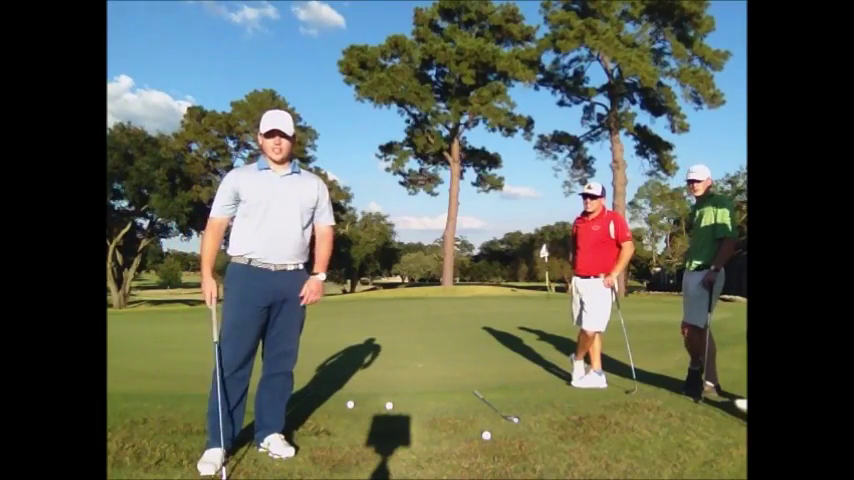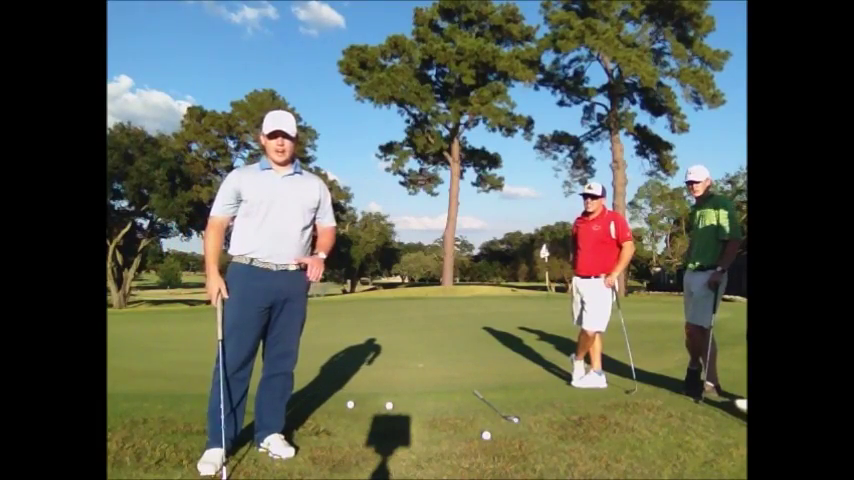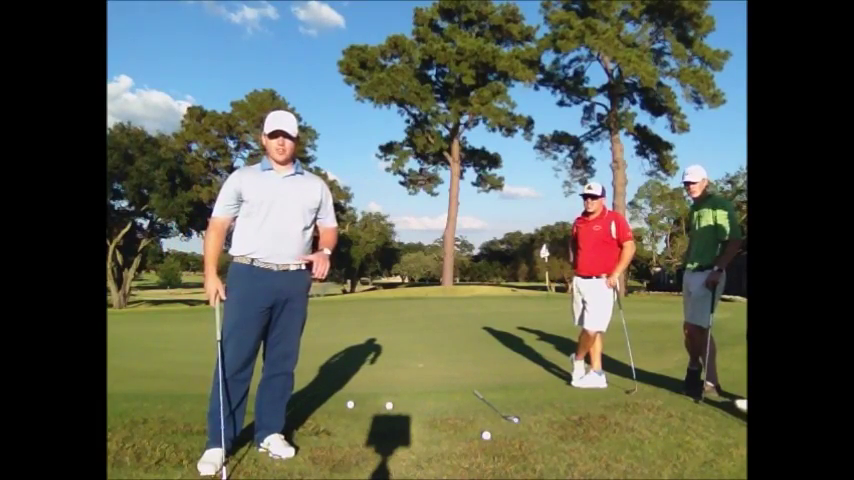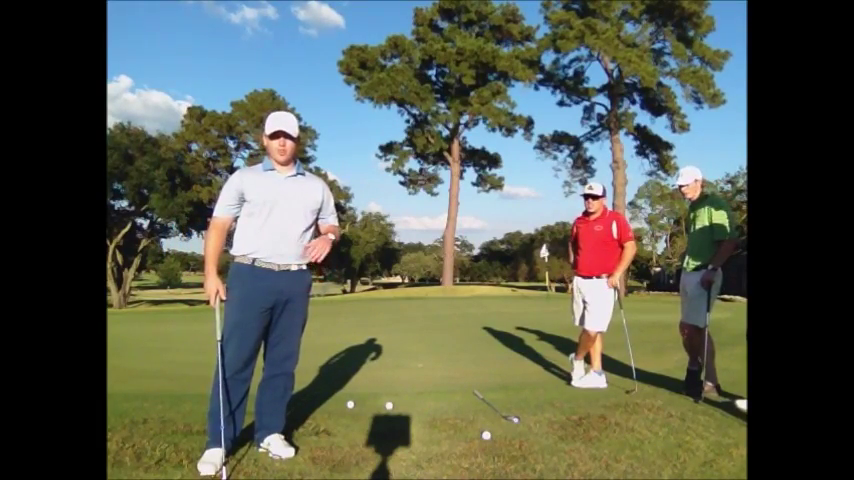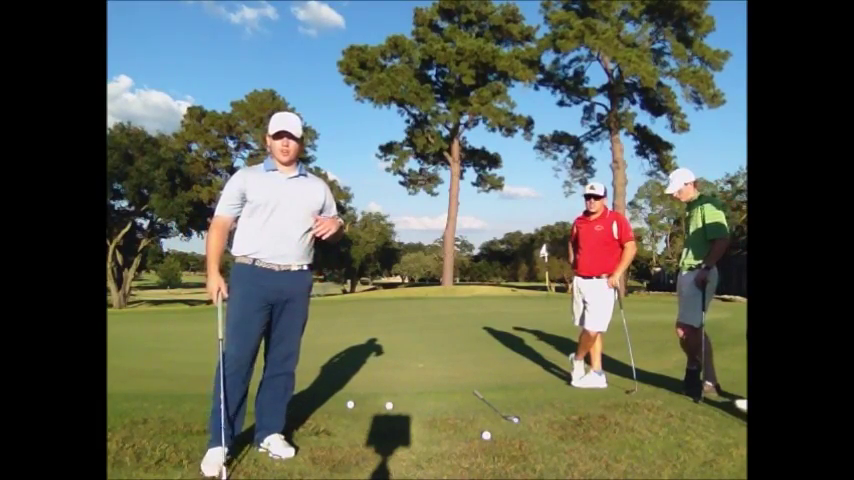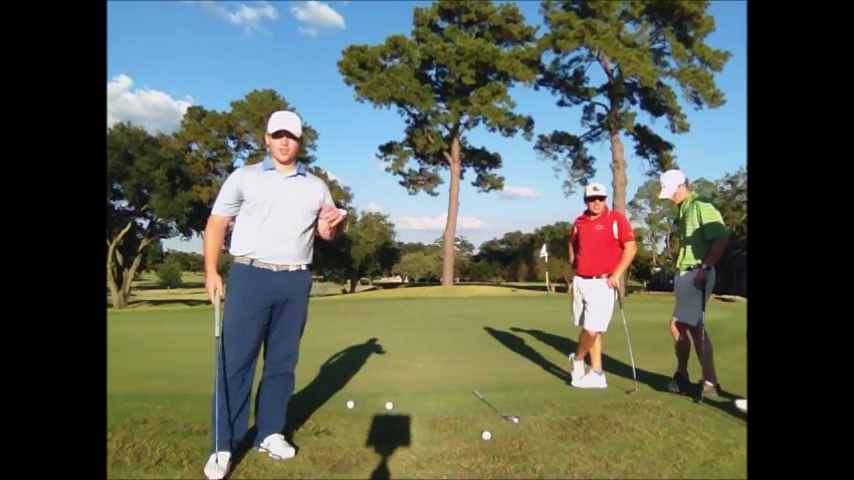
dt=0.4s
person 1, frame 1
left shoulder: (313, 184)
right shoulder: (238, 178)
left elbow: (324, 231)
right elbow: (215, 226)
left wrist: (318, 275)
right wrist: (207, 275)
left hip: (293, 281)
right hip: (247, 276)
left knee: (281, 361)
right knee: (233, 360)
left ankle: (270, 432)
right ankle: (218, 442)
person 1, frame 2
left shoulder: (315, 185)
right shoulder: (240, 178)
left elbow: (326, 228)
right elbow: (216, 225)
left wrist: (319, 255)
right wrist: (212, 272)
left hip: (293, 281)
right hip: (248, 275)
left knee: (282, 361)
right knee: (234, 359)
left ankle: (270, 432)
right ankle: (218, 442)
person 1, frame 3
left shoulder: (316, 185)
right shoulder: (241, 179)
left elbow: (329, 228)
right elbow: (217, 226)
left wrist: (325, 251)
right wrist: (210, 273)
left hip: (294, 281)
right hip: (249, 275)
left knee: (282, 361)
right knee: (234, 360)
left ankle: (270, 432)
right ankle: (218, 442)
person 1, frame 4
left shoulder: (317, 186)
right shoulder: (244, 179)
left elbow: (331, 226)
right elbow: (218, 225)
left wrist: (329, 237)
right wrist: (211, 273)
left hip: (295, 281)
right hip: (250, 275)
left knee: (282, 361)
right knee: (235, 360)
left ankle: (270, 432)
right ankle: (218, 442)
person 1, frame 5
left shoulder: (318, 187)
right shoulder: (245, 178)
left elbow: (329, 231)
right elbow: (220, 225)
left wrist: (335, 226)
right wrist: (213, 271)
left hip: (296, 281)
right hip: (252, 276)
left knee: (283, 361)
right knee: (237, 358)
left ankle: (270, 433)
right ankle: (219, 442)
person 1, frame 6
left shoulder: (316, 186)
right shoulder: (243, 177)
left elbow: (326, 233)
right elbow: (216, 223)
left wrist: (337, 221)
right wrist: (211, 271)
left hip: (295, 281)
right hip: (249, 276)
left knee: (282, 361)
right knee: (235, 359)
left ankle: (269, 432)
right ankle: (223, 445)
person 2, frame 1
left shoulder: (720, 204)
right shoulder: (696, 208)
left elbow: (729, 241)
left wrist: (714, 269)
right wrist: (687, 260)
left hip: (707, 274)
right hip: (691, 273)
left knee: (690, 327)
right knee: (699, 328)
left ankle: (696, 368)
right ankle: (709, 380)
person 2, frame 2
left shoulder: (722, 205)
right shoulder: (695, 209)
left elbow: (734, 242)
left wrist: (720, 270)
right wrist: (688, 263)
left hip: (710, 274)
right hip: (691, 273)
left knee: (695, 327)
right knee: (699, 328)
left ankle: (696, 368)
right ankle: (709, 380)
person 2, frame 3
left shoulder: (720, 205)
right shoulder: (693, 209)
left elbow: (734, 242)
left wrist: (717, 270)
right wrist: (686, 262)
left hip: (708, 275)
right hip: (691, 273)
left knee: (694, 327)
right knee: (696, 328)
left ankle: (699, 372)
right ankle: (706, 377)
person 2, frame 4
left shoulder: (715, 205)
right shoulder: (692, 208)
left elbow: (729, 242)
left wrist: (711, 269)
right wrist: (685, 267)
left hip: (705, 274)
right hip: (689, 273)
left knee: (690, 327)
right knee: (695, 328)
left ankle: (701, 373)
right ankle: (703, 375)
person 2, frame 5
left shoulder: (708, 205)
right shoulder: (690, 208)
left elbow: (722, 240)
left wrist: (706, 268)
right wrist: (684, 268)
left hip: (700, 274)
right hip: (686, 273)
left knee: (686, 327)
right knee: (691, 328)
left ankle: (701, 374)
right ankle: (709, 380)
person 2, frame 6
left shoulder: (702, 205)
right shoulder: (682, 208)
left elbow: (721, 239)
left wrist: (706, 268)
right wrist: (678, 264)
left hip: (697, 273)
right hip: (683, 273)
left knee: (679, 326)
right knee: (694, 327)
left ankle: (681, 375)
right ankle: (709, 381)
person 3, frame 1
left shoulder: (613, 219)
right shoulder: (579, 222)
left elbow: (628, 247)
left wrist: (614, 274)
right wrist: (574, 270)
left hip: (600, 283)
right hip: (579, 282)
left knee: (591, 329)
right knee: (589, 329)
left ankle: (577, 359)
right ankle: (596, 374)
person 3, frame 2
left shoulder: (614, 219)
right shoulder: (579, 222)
left elbow: (629, 247)
left wrist: (614, 274)
left hip: (601, 283)
right hip: (580, 281)
left knee: (591, 328)
right knee: (590, 329)
left ankle: (578, 359)
right ankle: (597, 374)
person 3, frame 3
left shoulder: (614, 219)
right shoulder: (579, 222)
left elbow: (629, 247)
left wrist: (615, 274)
right wrist: (574, 267)
left hip: (602, 283)
right hip: (580, 282)
left knee: (592, 328)
right knee: (590, 328)
left ankle: (578, 359)
right ankle: (596, 374)
person 3, frame 4
left shoulder: (615, 219)
right shoulder: (579, 222)
left elbow: (630, 247)
left wrist: (617, 274)
right wrist: (574, 266)
left hip: (603, 283)
right hip: (580, 282)
left knee: (593, 329)
right knee: (591, 329)
left ankle: (577, 359)
right ankle: (597, 374)
person 3, frame 5
left shoulder: (616, 219)
right shoulder: (579, 222)
left elbow: (630, 247)
right elbow: (572, 244)
left wrist: (617, 274)
right wrist: (574, 266)
left hip: (603, 283)
right hip: (581, 282)
left knee: (593, 329)
right knee: (590, 329)
left ankle: (577, 359)
right ankle: (597, 374)
person 3, frame 6
left shoulder: (616, 219)
right shoulder: (579, 222)
left elbow: (631, 247)
right elbow: (572, 244)
left wrist: (617, 274)
right wrist: (574, 266)
left hip: (603, 283)
right hip: (580, 281)
left knee: (593, 329)
right knee: (590, 329)
left ankle: (577, 359)
right ankle: (597, 374)
